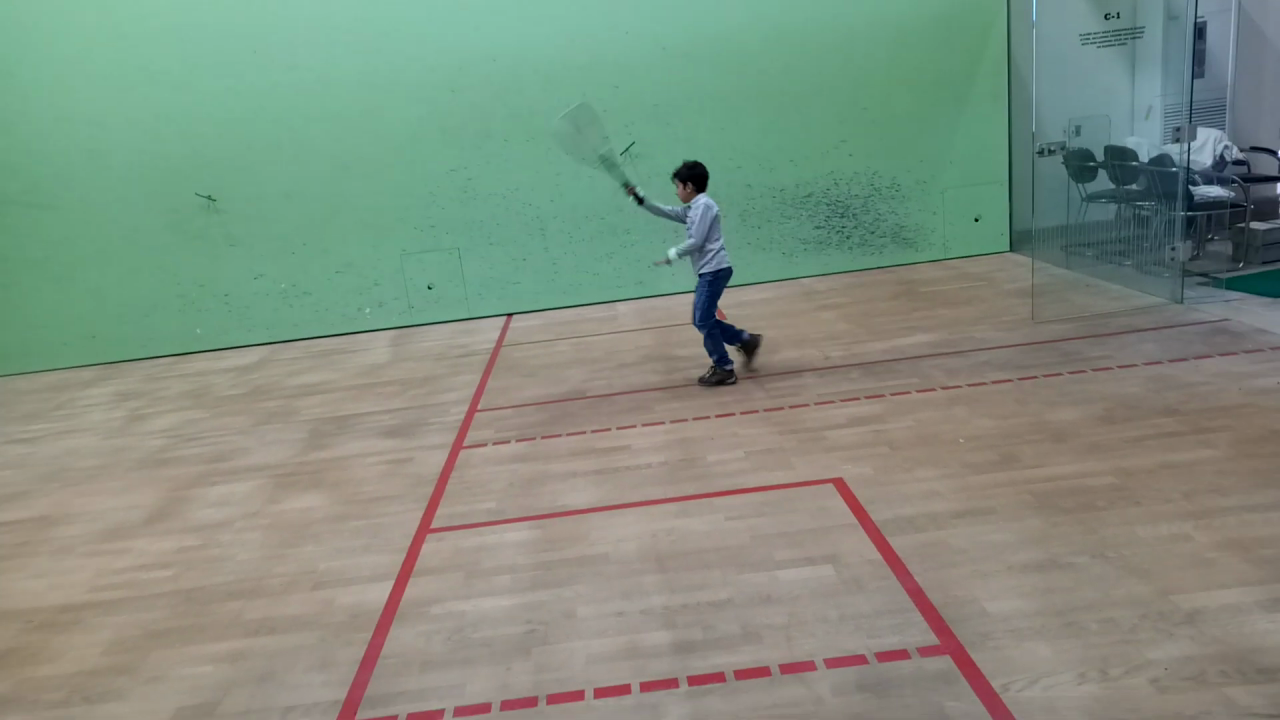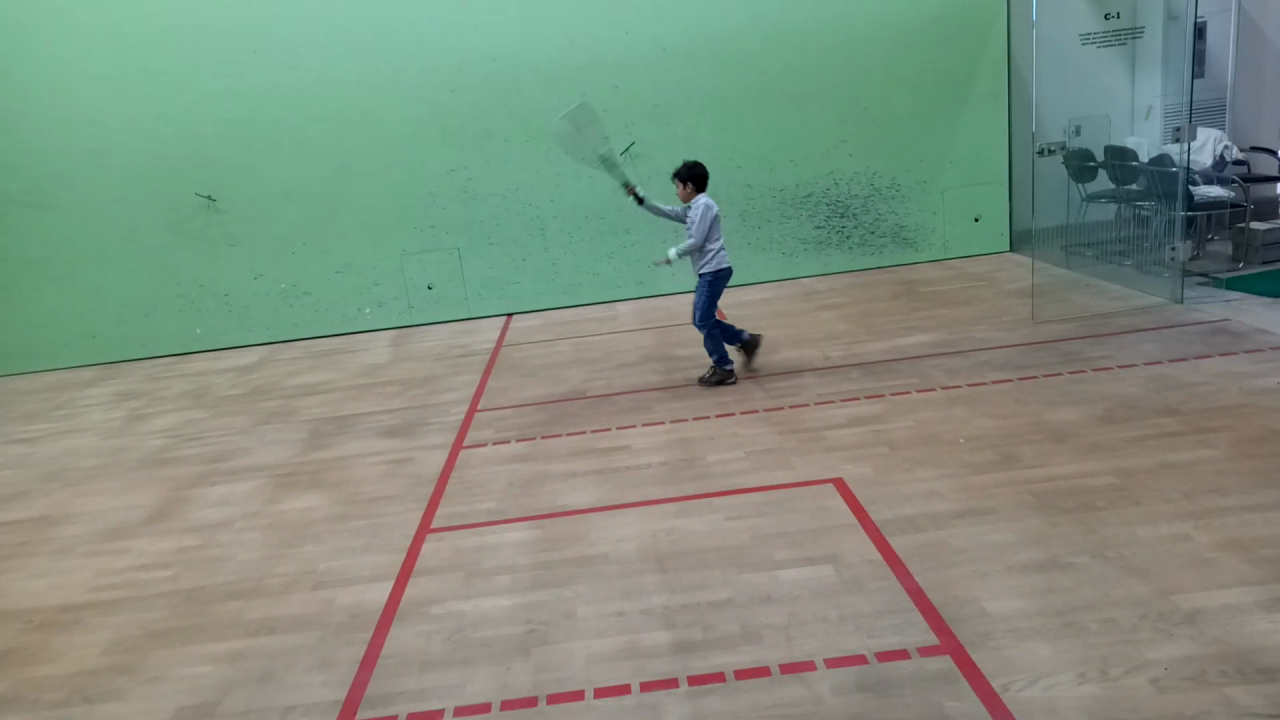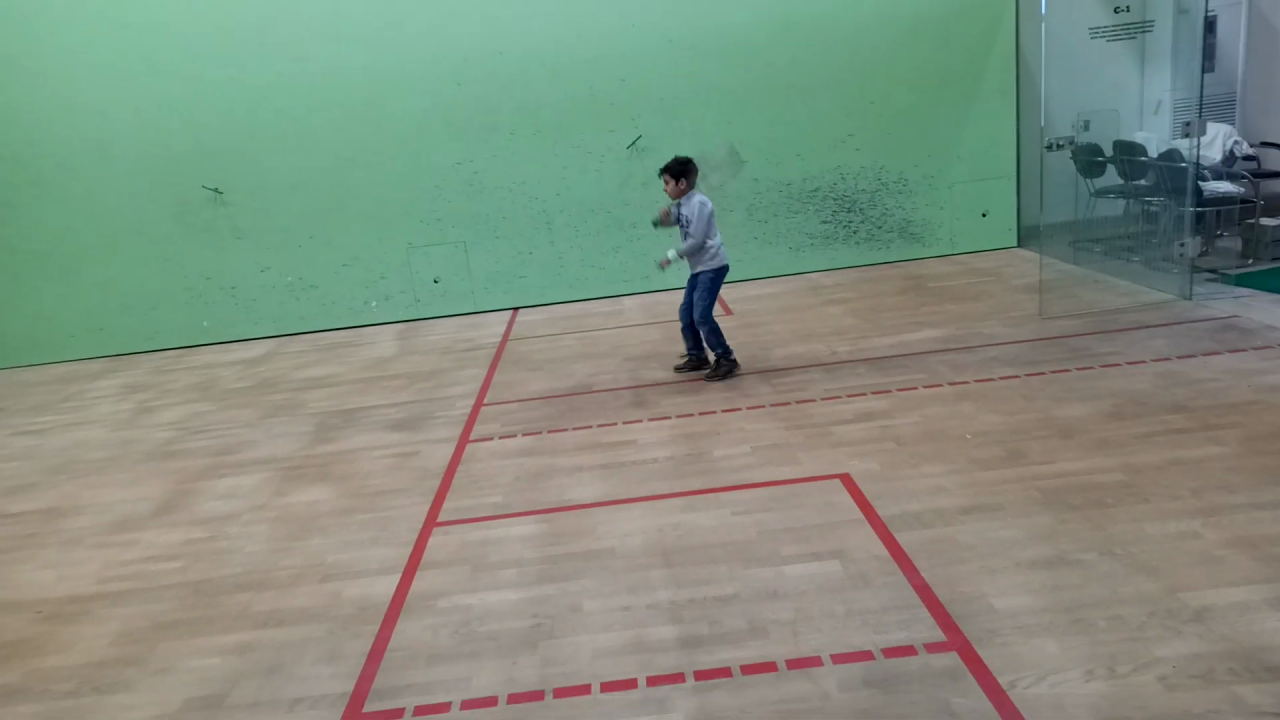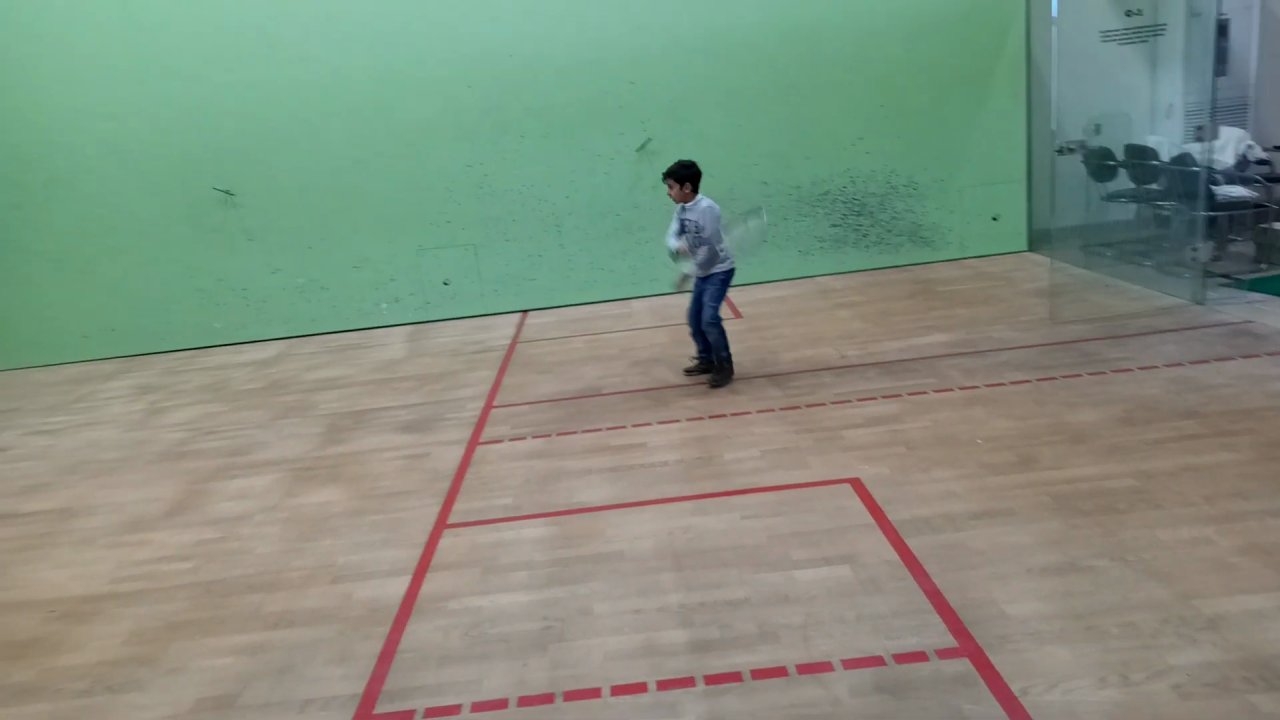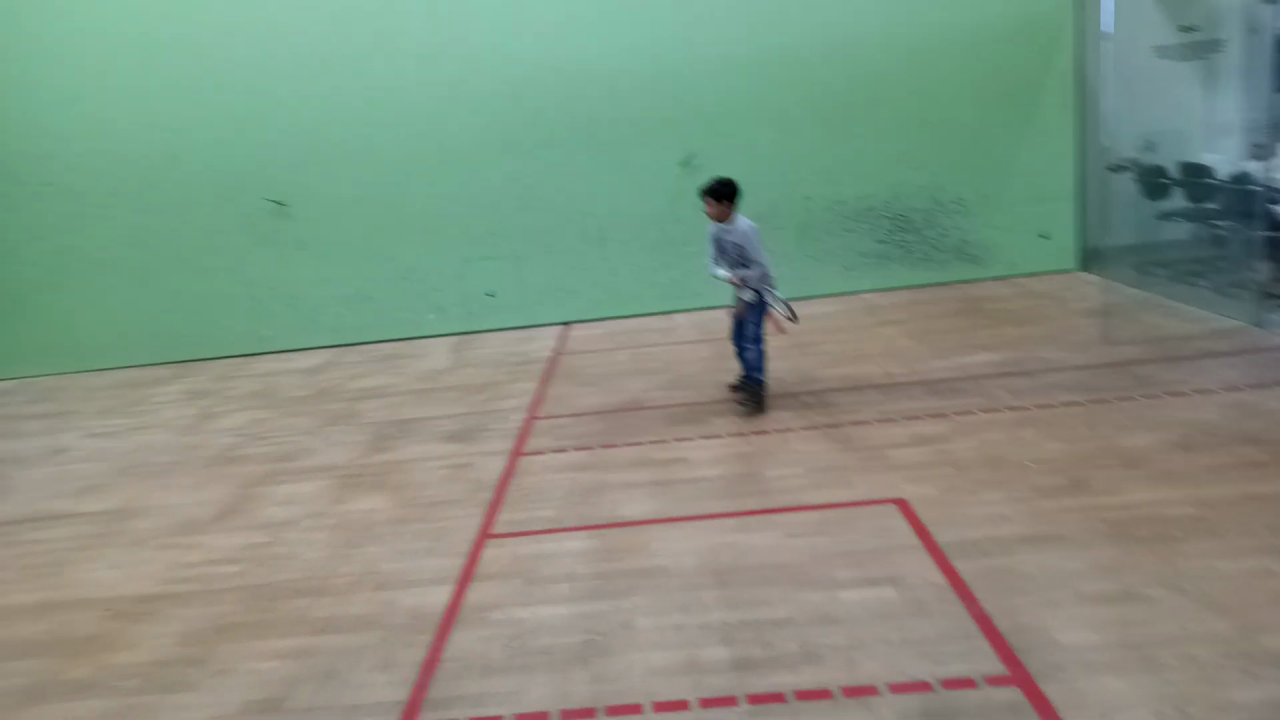
dt=0.1s
person 1, frame 1
left shoulder: (704, 205)
right shoulder: (692, 208)
left elbow: (695, 241)
right elbow: (667, 212)
left wrist: (671, 255)
right wrist: (639, 196)
left hip: (714, 271)
right hip: (708, 272)
left knee: (704, 320)
right knee: (703, 320)
left ankle: (724, 368)
right ankle: (746, 340)
person 1, frame 2
left shoulder: (704, 206)
right shoulder: (691, 208)
left elbow: (695, 242)
right elbow: (667, 211)
left wrist: (671, 255)
right wrist: (639, 197)
left hip: (714, 271)
right hip: (708, 272)
left knee: (704, 320)
right knee: (703, 320)
left ankle: (724, 368)
right ankle: (746, 340)
person 1, frame 3
left shoulder: (699, 203)
right shoulder: (680, 205)
left elbow: (696, 241)
right elbow: (667, 223)
left wrist: (671, 256)
right wrist: (663, 217)
left hip: (712, 267)
right hip: (698, 269)
left knee: (701, 316)
right knee: (686, 315)
left ankle: (726, 360)
right ankle: (697, 357)
person 1, frame 4
left shoulder: (707, 208)
right shoulder: (681, 210)
left elbow: (710, 247)
right elbow: (671, 237)
left wrist: (689, 272)
right wrist: (678, 246)
left hip: (718, 270)
right hip: (703, 272)
left knee: (709, 319)
right knee: (695, 319)
left ankle: (723, 364)
right ankle: (707, 360)
person 1, frame 5
left shoulder: (746, 229)
right shoulder: (715, 231)
left elbow: (759, 267)
right elbow: (714, 265)
left wrist: (747, 297)
right wrist: (727, 276)
left hip: (757, 290)
right hip: (740, 291)
left knee: (751, 337)
right knee: (739, 338)
left ankle: (755, 388)
right ankle: (749, 376)
